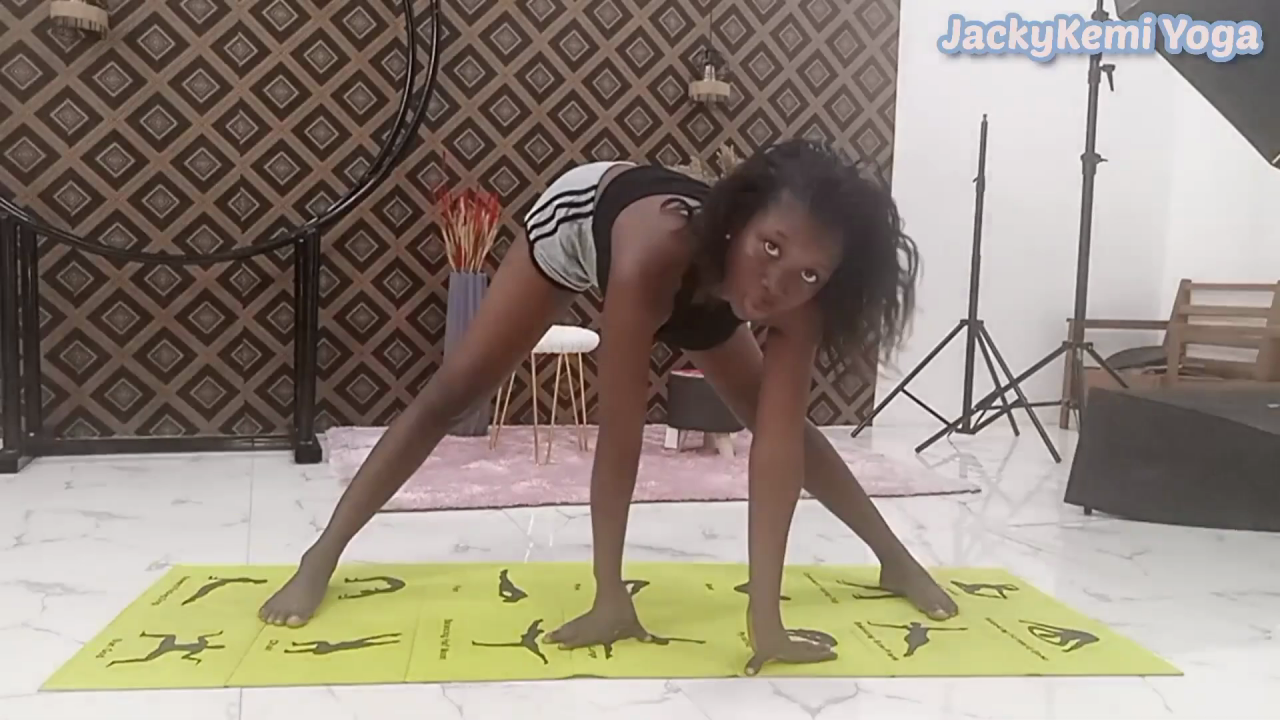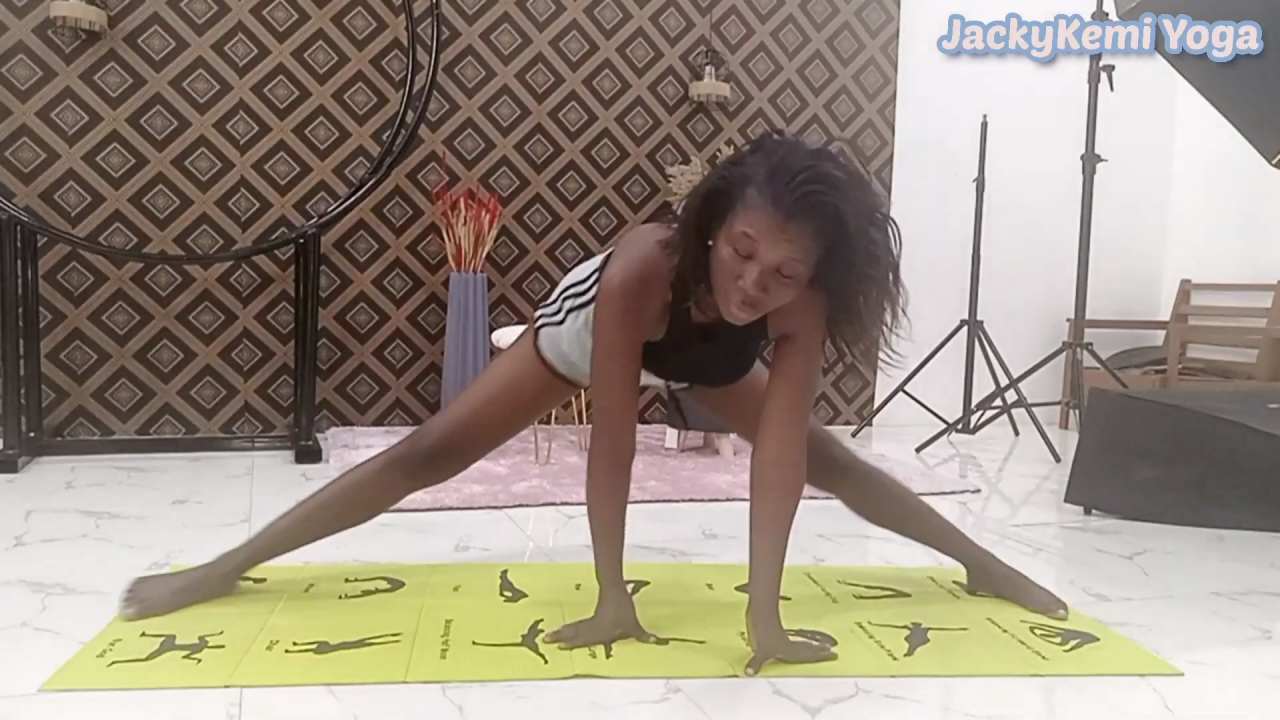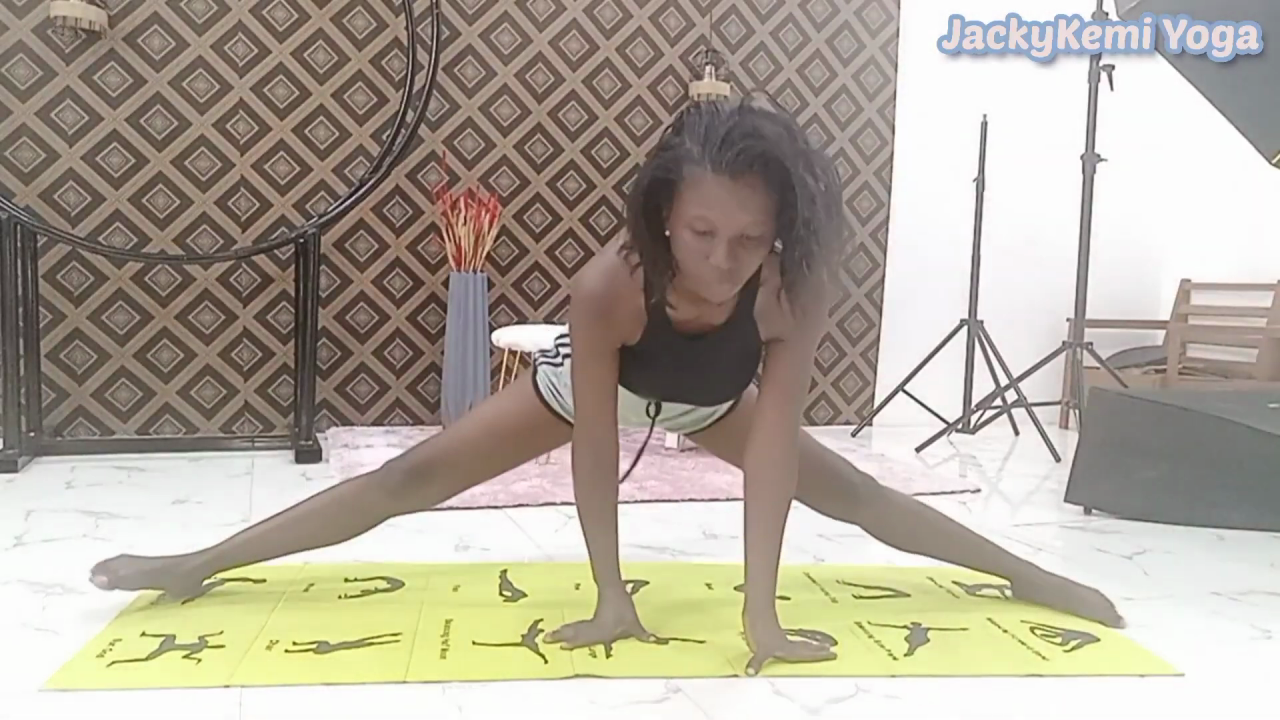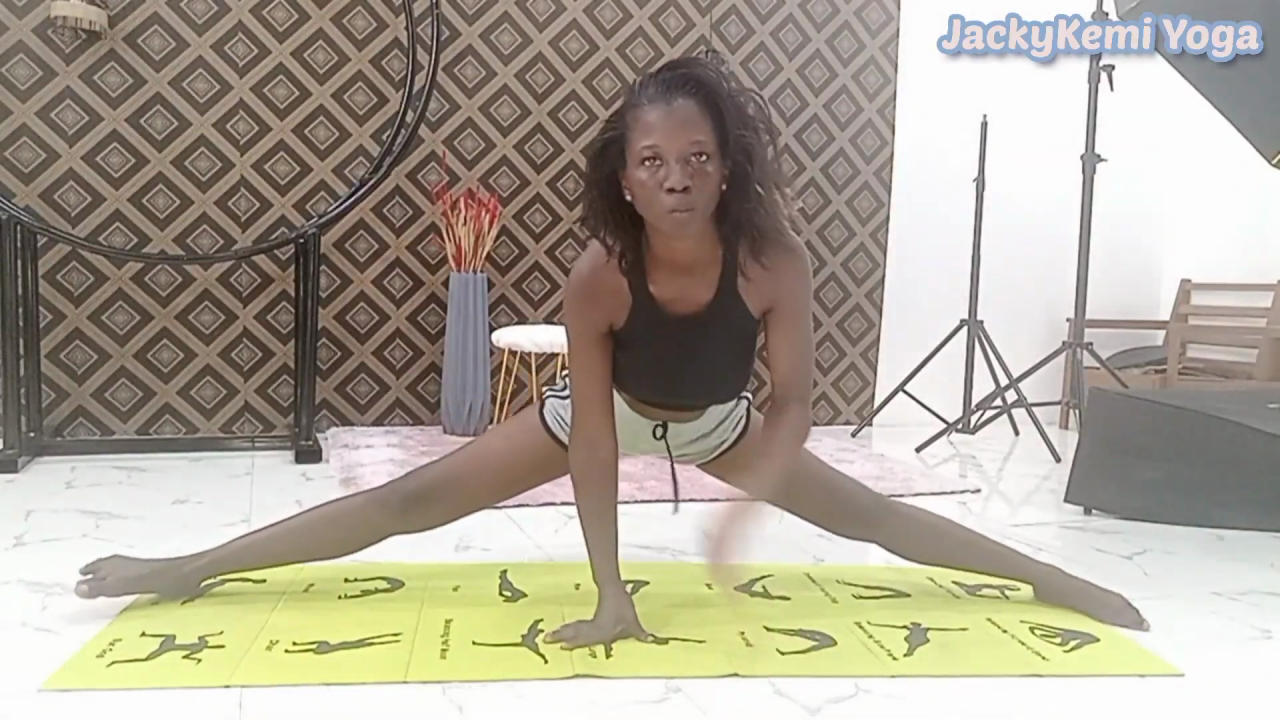
dt=1s
person 1, frame 1
left shoulder: (797, 300)
right shoulder: (657, 252)
left elbow: (778, 444)
right elbow: (620, 436)
left wrist: (766, 615)
right wrist: (609, 596)
left hip: (708, 278)
right hip: (582, 212)
left knee: (785, 419)
right knee: (453, 392)
left ankle: (896, 560)
right ankle: (321, 558)
person 1, frame 2
left shoulder: (803, 310)
right shoulder: (642, 270)
left elbow: (779, 456)
right elbow: (610, 446)
left wrist: (765, 616)
right wrist: (612, 600)
left hip: (704, 364)
right hip: (584, 329)
left knee: (832, 459)
right knee: (427, 455)
left ankle: (982, 563)
right ankle: (223, 567)
person 1, frame 3
left shoulder: (796, 294)
right shoulder: (608, 286)
left elbow: (772, 452)
right elbow: (596, 452)
left wrist: (760, 617)
right wrist: (610, 598)
left hip: (711, 402)
right hip: (590, 385)
left knee: (857, 495)
right knee: (412, 477)
left ankle: (1036, 578)
right ankle: (192, 565)
person 1, frame 4
left shoulder: (775, 260)
right shoulder: (597, 276)
left elbow: (794, 411)
right elbow: (593, 443)
left wrist: (756, 494)
right wrist: (609, 597)
left hip: (721, 420)
right hip: (606, 410)
left knee: (874, 515)
right knee: (413, 498)
left ankle: (1059, 581)
right ankle: (186, 568)
